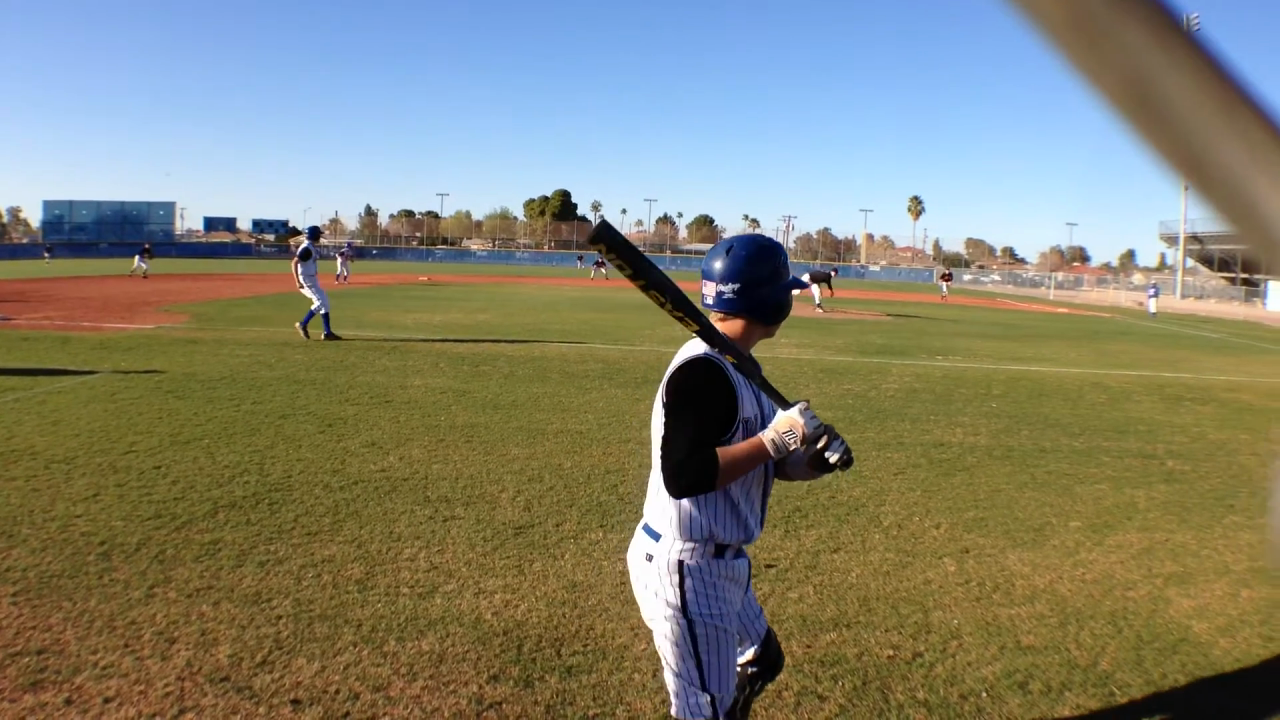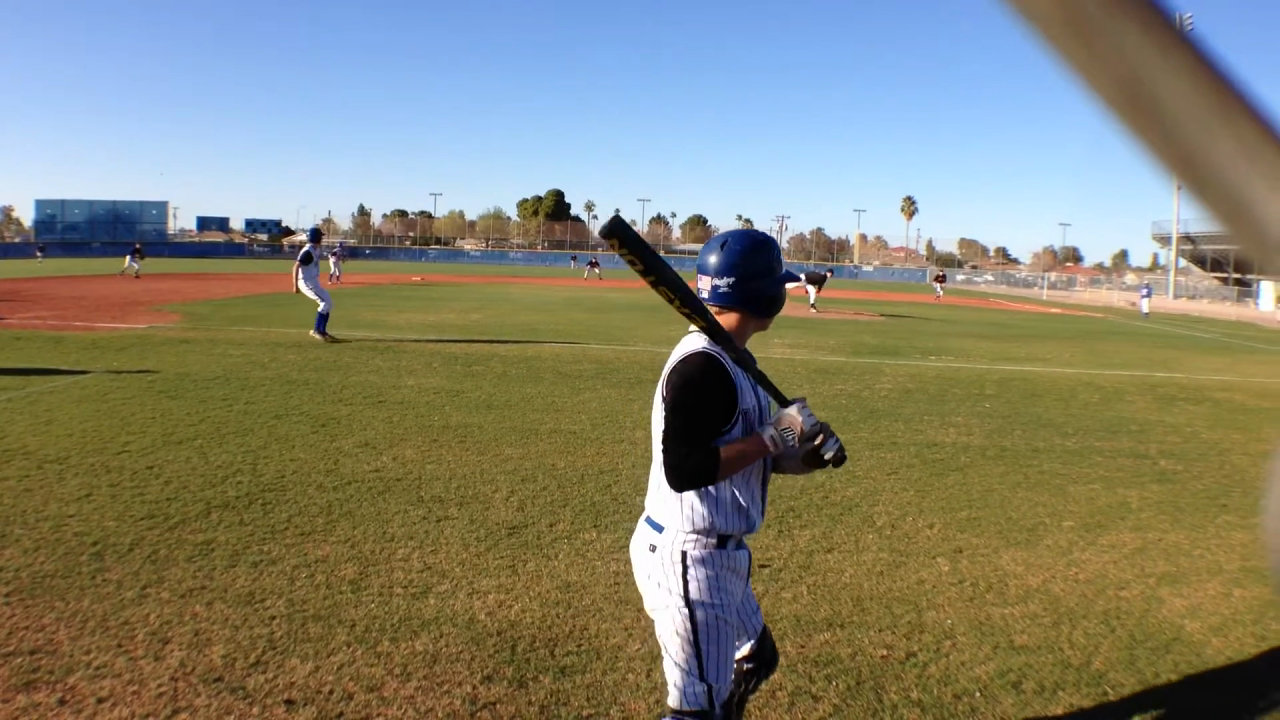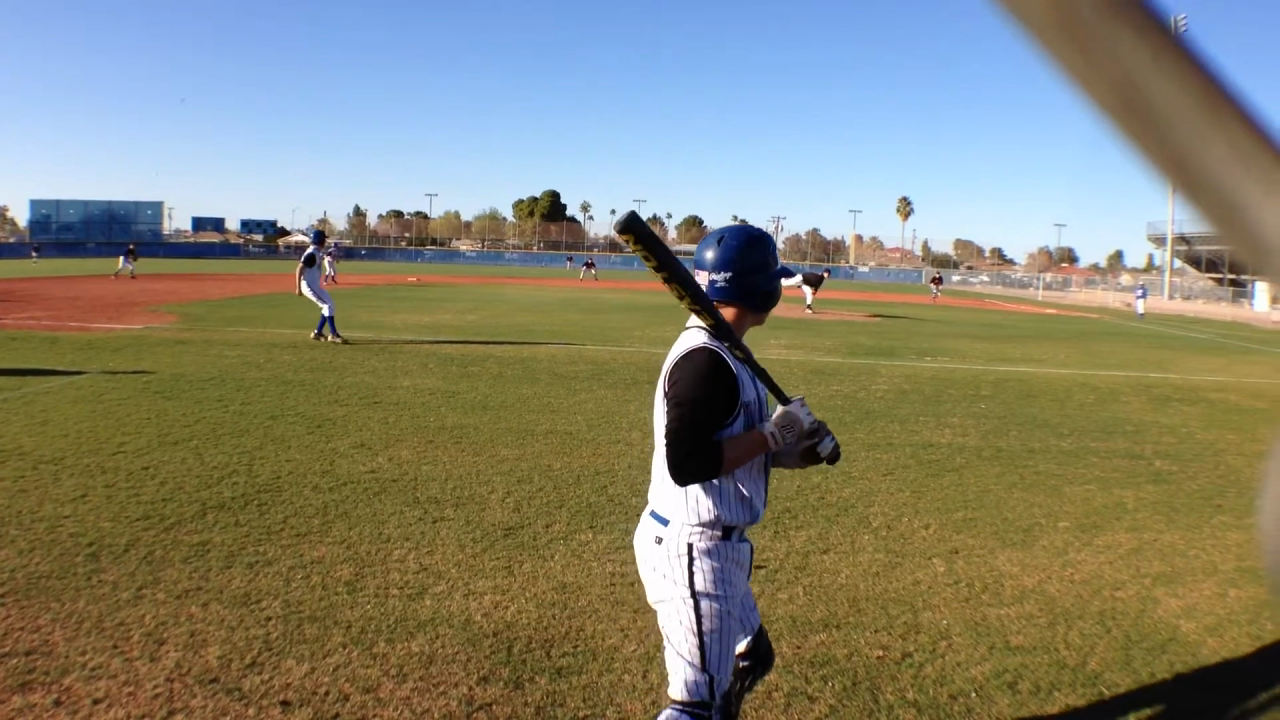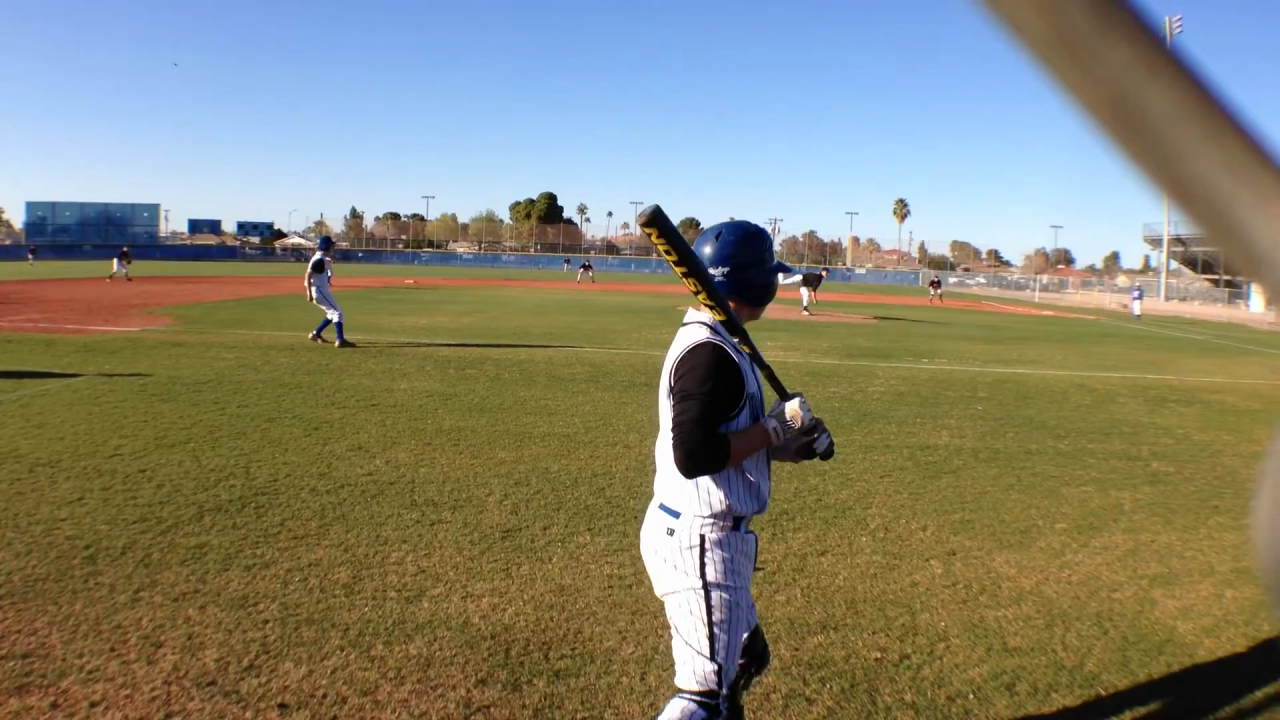
dt=0.2s
person 1, frame 1
left shoulder: (736, 365)
right shoulder: (703, 369)
left elbow: (766, 461)
right elbow: (682, 476)
left wrist: (814, 459)
right wrist: (776, 438)
left hip: (716, 562)
right hip: (685, 567)
left knee: (759, 663)
person 1, frame 2
left shoulder: (727, 358)
right shoulder: (703, 364)
left elbow: (746, 452)
right elbow: (682, 470)
left wrist: (804, 454)
right wrist: (774, 437)
left hip: (713, 553)
right hip: (689, 558)
left knee: (753, 660)
person 1, frame 3
left shoulder: (718, 350)
right shoulder: (705, 359)
left elbow: (734, 443)
right elbow: (686, 464)
left wrist: (798, 449)
right wrist: (774, 432)
left hip: (705, 546)
right hip: (692, 551)
left knee: (749, 659)
person 1, frame 4
left shoulder: (707, 341)
right shoulder: (709, 352)
right elbow: (694, 456)
left wrist: (794, 445)
right wrist: (776, 426)
left hip: (695, 534)
right hip: (701, 541)
left knee: (745, 658)
